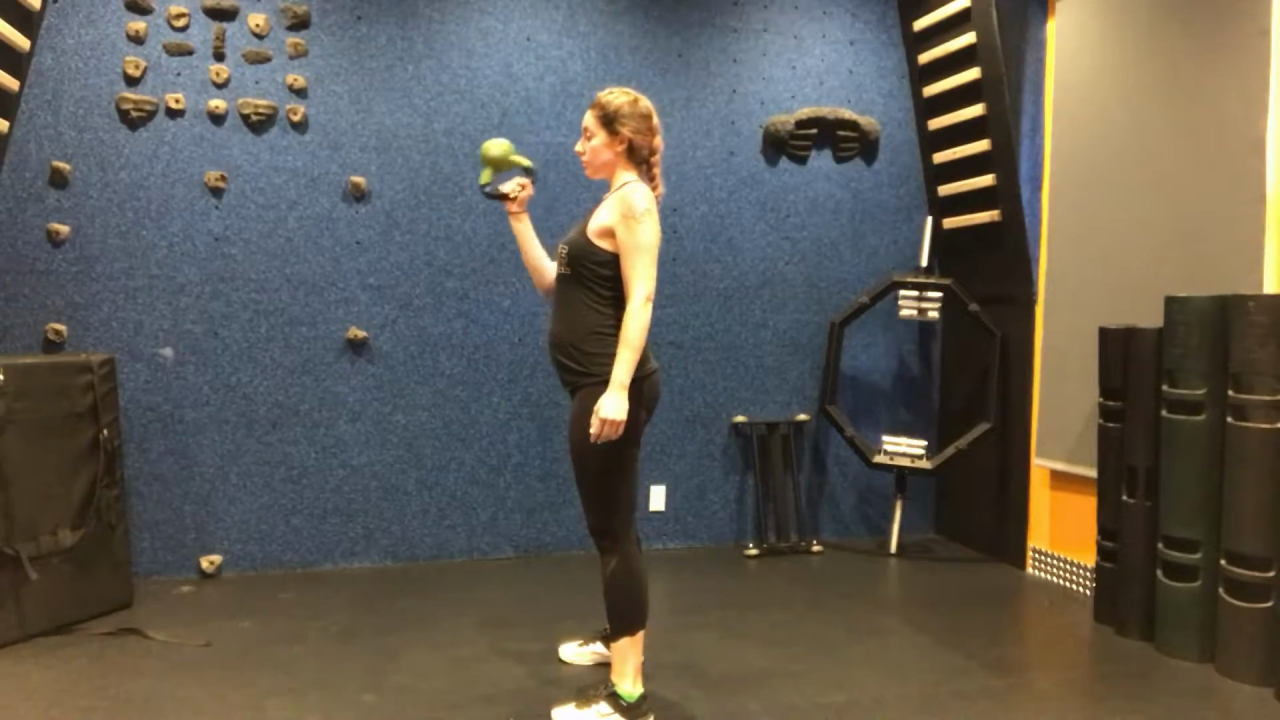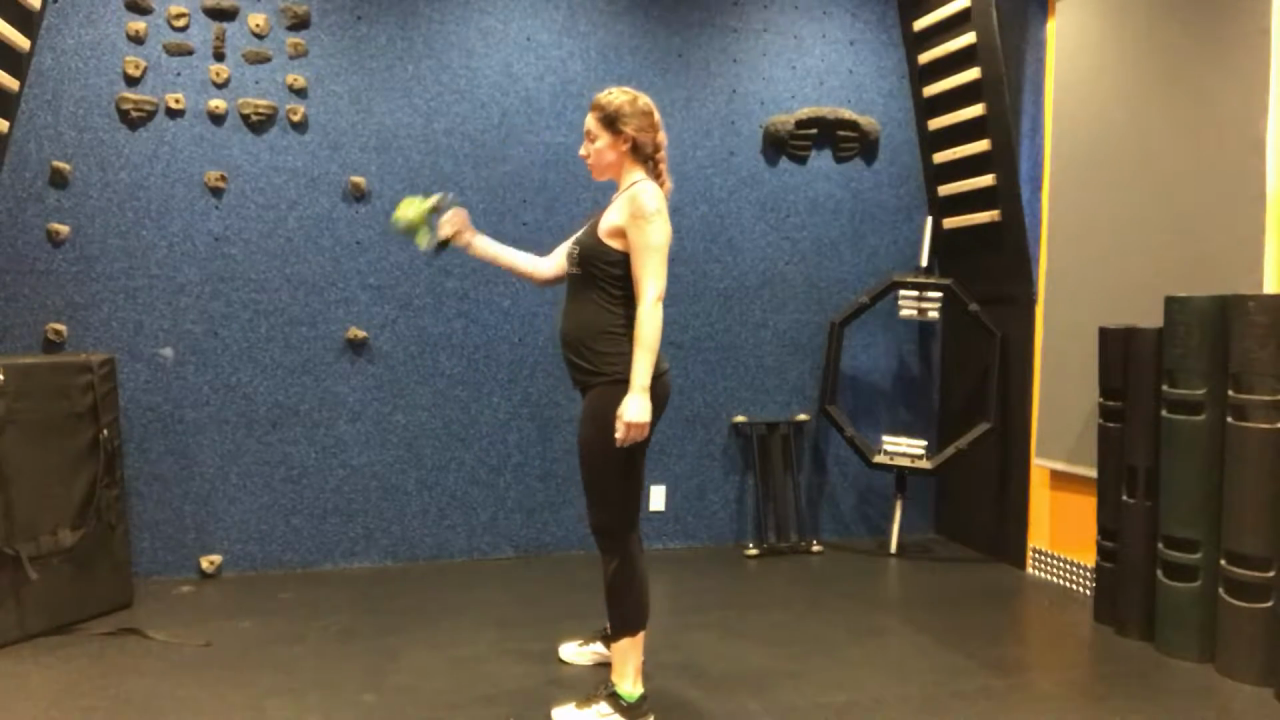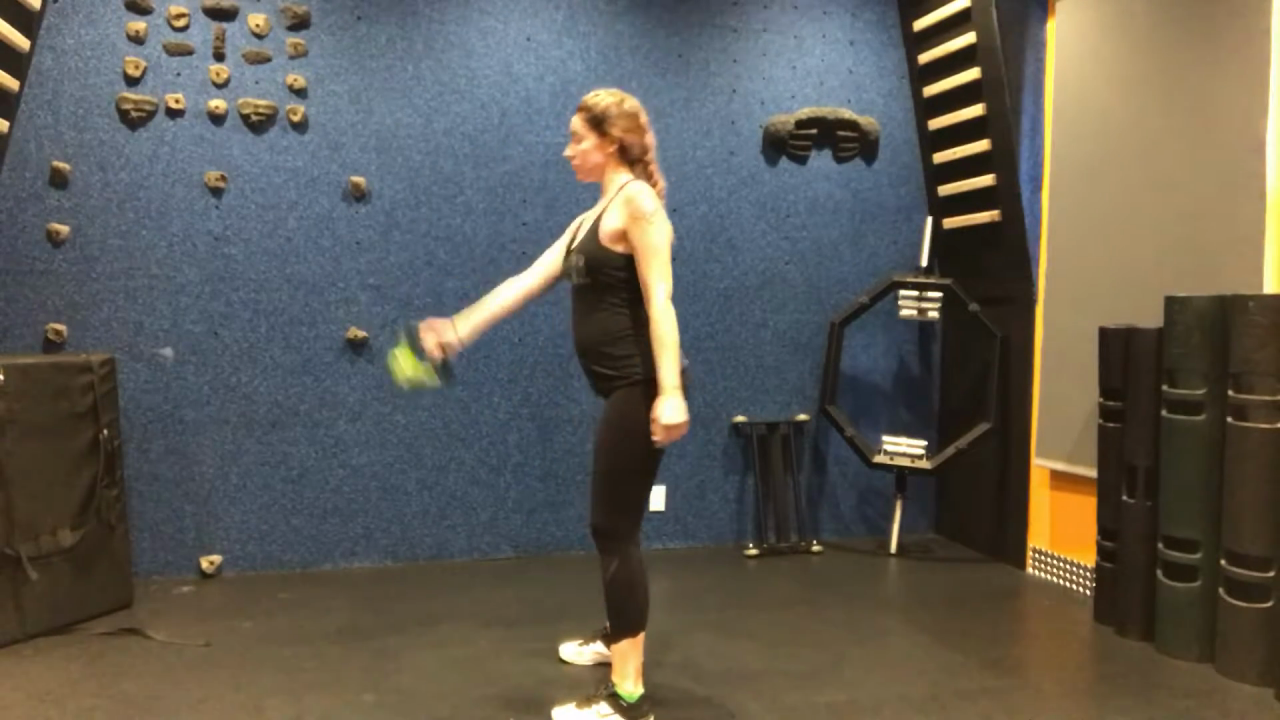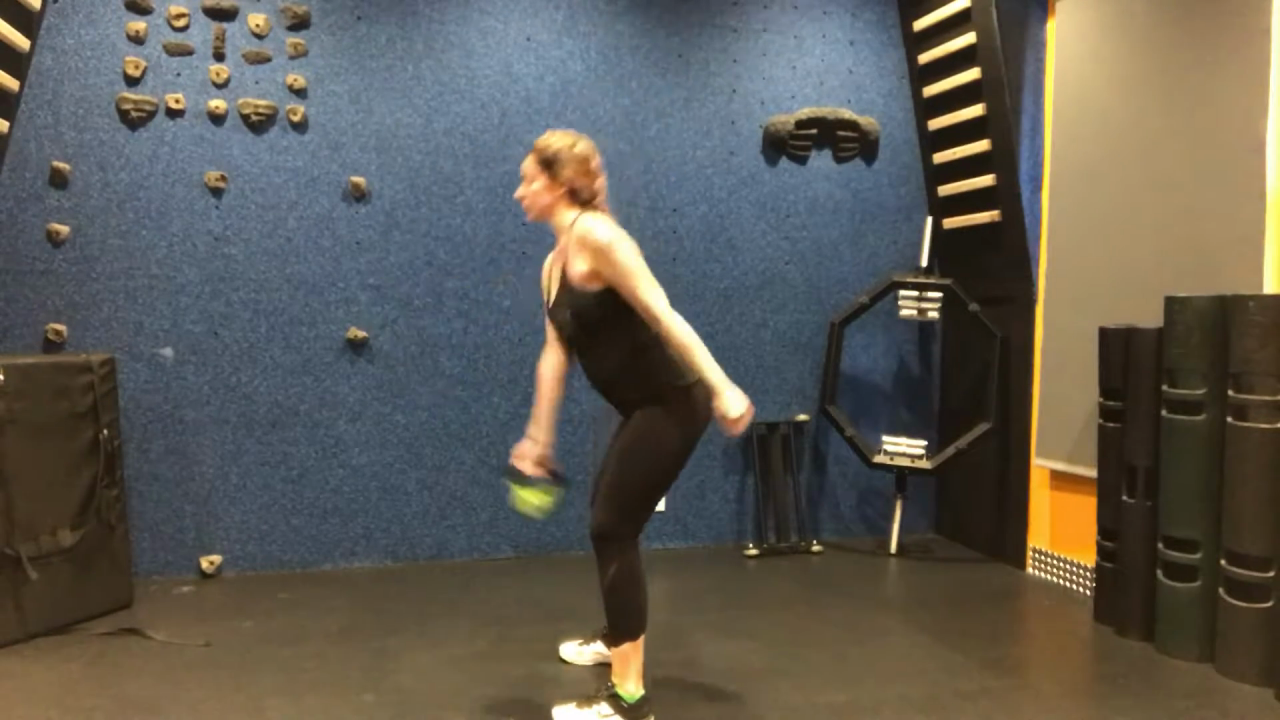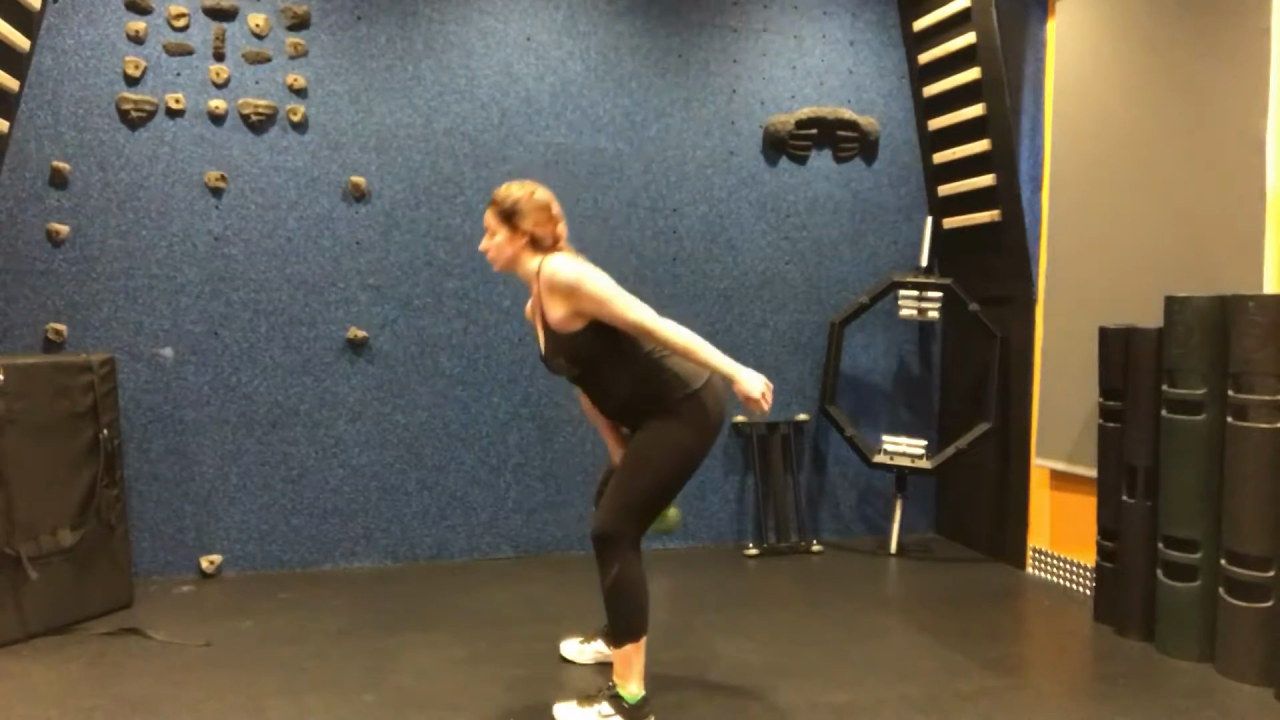
dt=0.2s
person 1, frame 1
left shoulder: (633, 201)
right shoulder: (611, 207)
left elbow: (639, 302)
right elbow: (552, 279)
left wrist: (616, 390)
right wrist: (519, 217)
left hip: (612, 388)
right hip: (594, 384)
left knee: (612, 528)
right knee: (609, 523)
right ankle: (621, 635)
person 1, frame 2
left shoulder: (645, 201)
right shoulder: (613, 211)
left elbow: (651, 302)
right elbow: (547, 269)
left wrist: (639, 392)
right wrist: (472, 241)
left hip: (622, 388)
right hip: (603, 386)
left knee: (614, 527)
right knee: (611, 523)
right ankle: (623, 635)
person 1, frame 3
left shoulder: (638, 201)
right shoulder: (595, 215)
left elbow: (660, 300)
right elbow: (531, 281)
left wrist: (671, 393)
right wrist: (459, 327)
left hip: (642, 391)
right hip: (619, 389)
left knee: (612, 529)
right knee: (608, 520)
right ankle: (611, 633)
person 1, frame 4
left shoulder: (594, 235)
right shoulder: (553, 260)
left elbow: (660, 313)
right elbow: (556, 353)
left wrist: (721, 386)
right wrist: (539, 433)
left hip: (672, 403)
right hip: (646, 406)
left knee: (612, 530)
right knee: (609, 520)
right ankle: (617, 635)
person 1, frame 5
left shoulder: (562, 276)
right shoulder: (535, 303)
left elbow: (652, 325)
right elbow: (589, 384)
left wrist: (734, 372)
right wrist: (622, 457)
left hip: (686, 407)
right hip: (656, 412)
left knee: (614, 531)
right knee: (612, 514)
right ankle: (619, 635)
